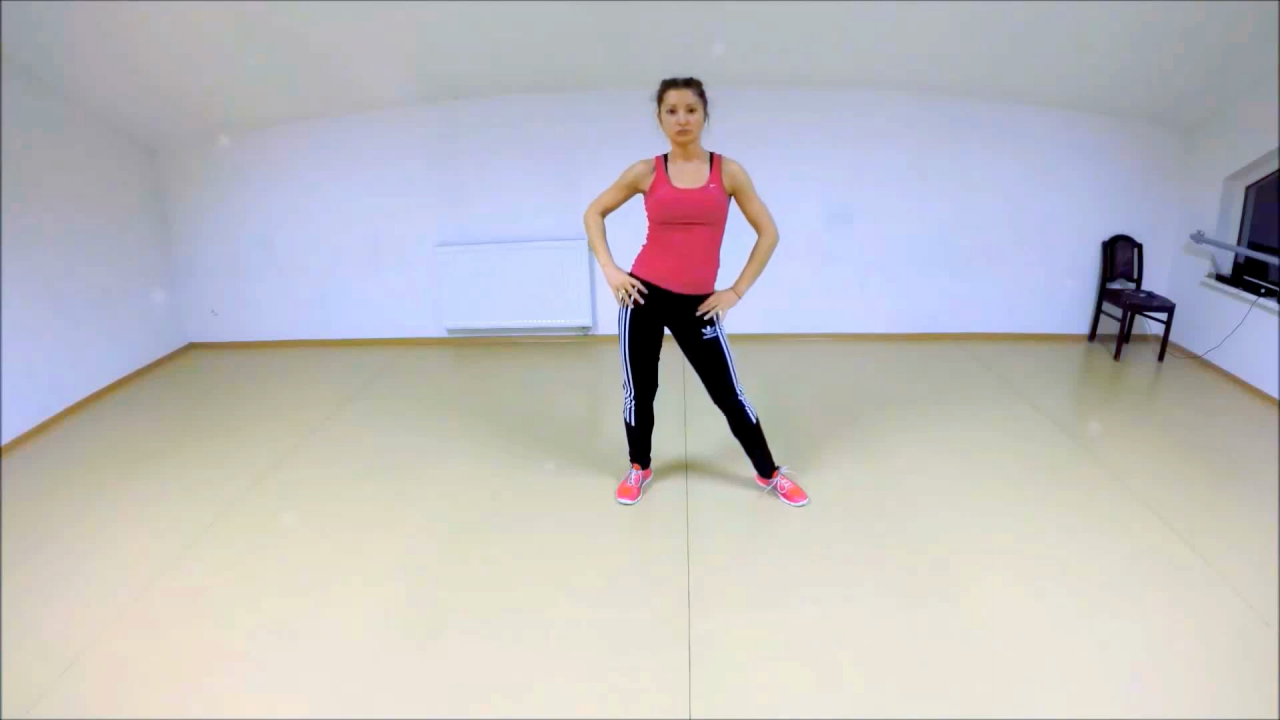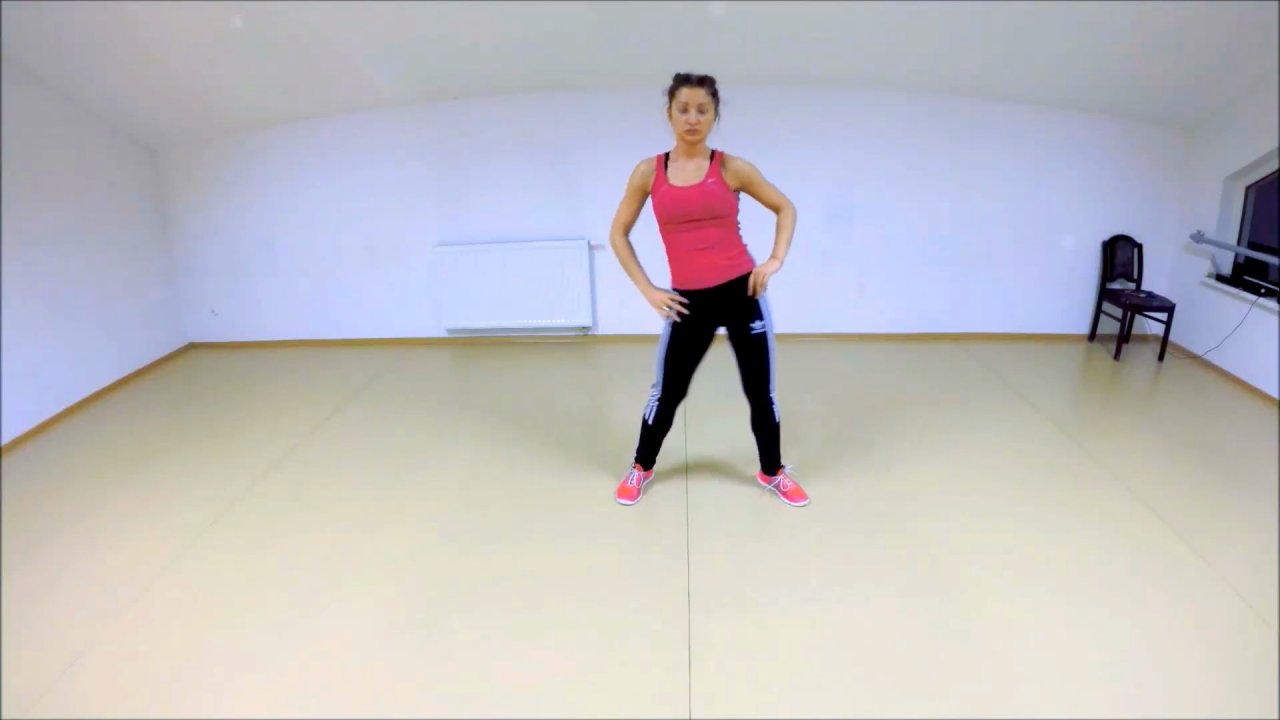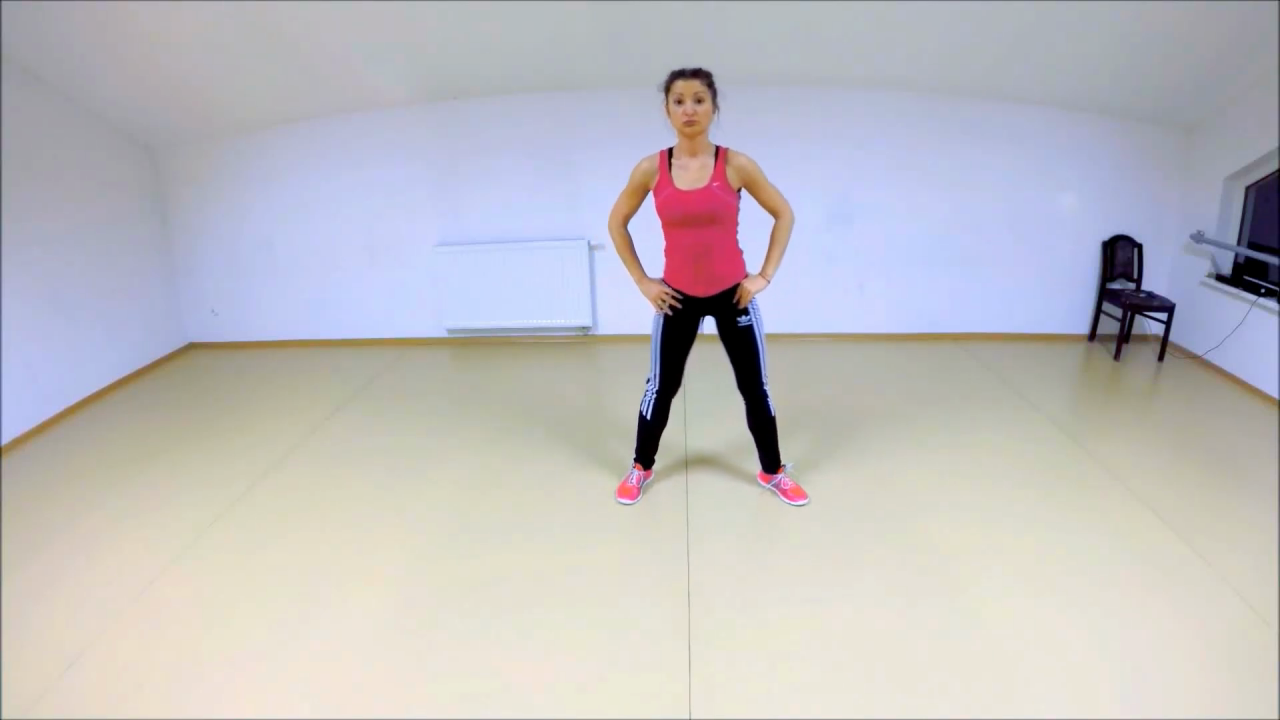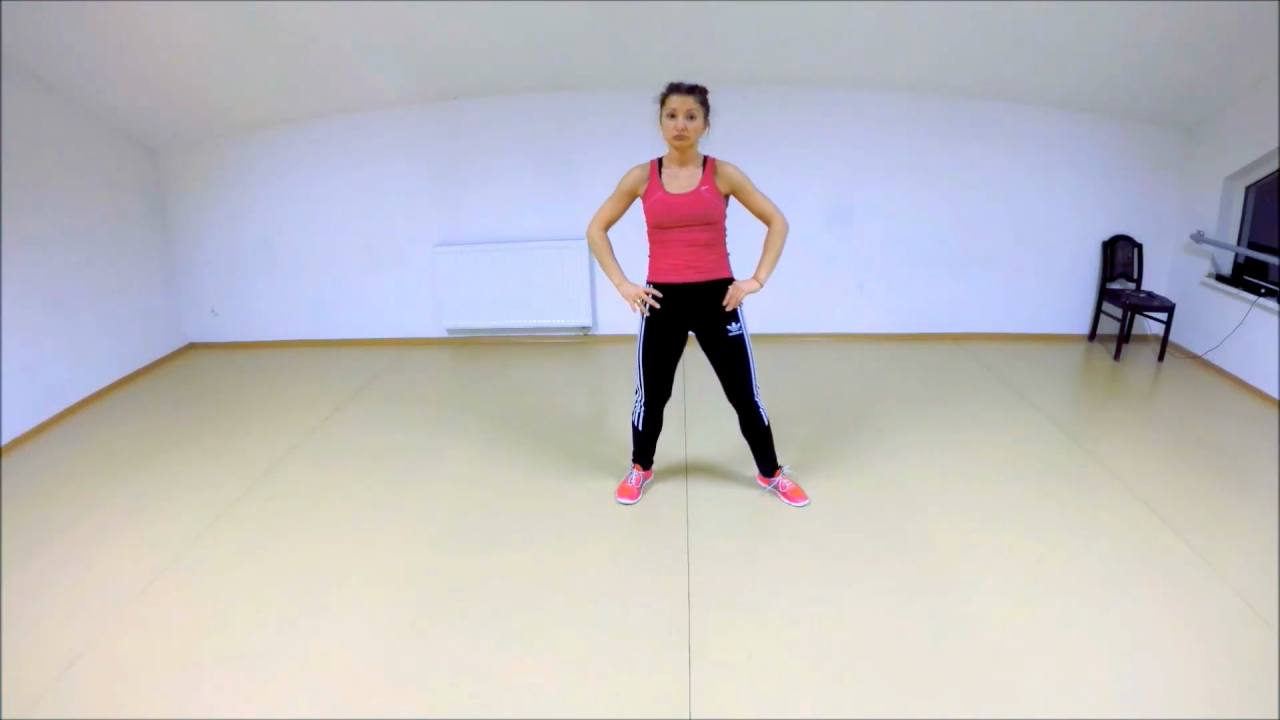
dt=0.7s
person 1, frame 1
left shoulder: (728, 171)
right shoulder: (645, 172)
left elbow: (768, 232)
right elbow: (594, 212)
left wrist: (737, 291)
right wrist: (609, 268)
left hip: (698, 304)
right hip: (644, 294)
left knee: (728, 395)
right knee: (639, 390)
left ankle: (769, 473)
right ankle: (639, 466)
person 1, frame 2
left shoulder: (731, 168)
right shoulder: (647, 171)
left elbow: (785, 207)
right elbow: (619, 234)
left wrist: (776, 258)
right wrist: (648, 290)
left hip: (742, 292)
right hip: (690, 301)
left knee: (761, 392)
right knee: (667, 392)
left ankle: (772, 472)
right ankle: (642, 467)
person 1, frame 3
left shoulder: (737, 165)
right shoulder: (650, 169)
left elbow: (783, 214)
right elbow: (617, 223)
left wrist: (765, 276)
right wrist: (642, 281)
left hip: (732, 293)
right hip: (677, 297)
left knee: (754, 386)
right knee: (661, 386)
left ankle: (772, 471)
right ankle: (641, 467)
person 1, frame 4
left shoulder: (723, 173)
right shoulder: (641, 177)
left elbow: (777, 222)
right elbow: (596, 229)
left wrist: (759, 278)
right wrist: (621, 284)
left hip: (717, 298)
right hip: (663, 300)
left knee: (745, 396)
right knee: (651, 396)
left ankle: (770, 473)
right ankle: (641, 468)
